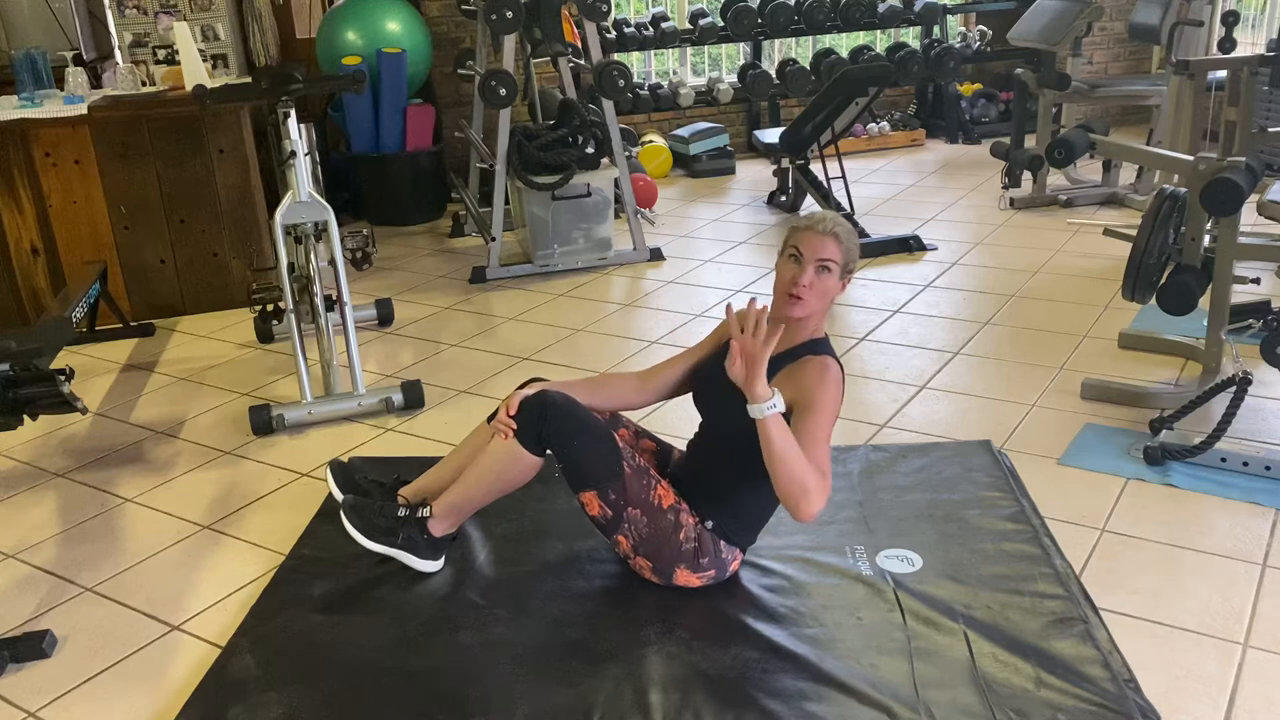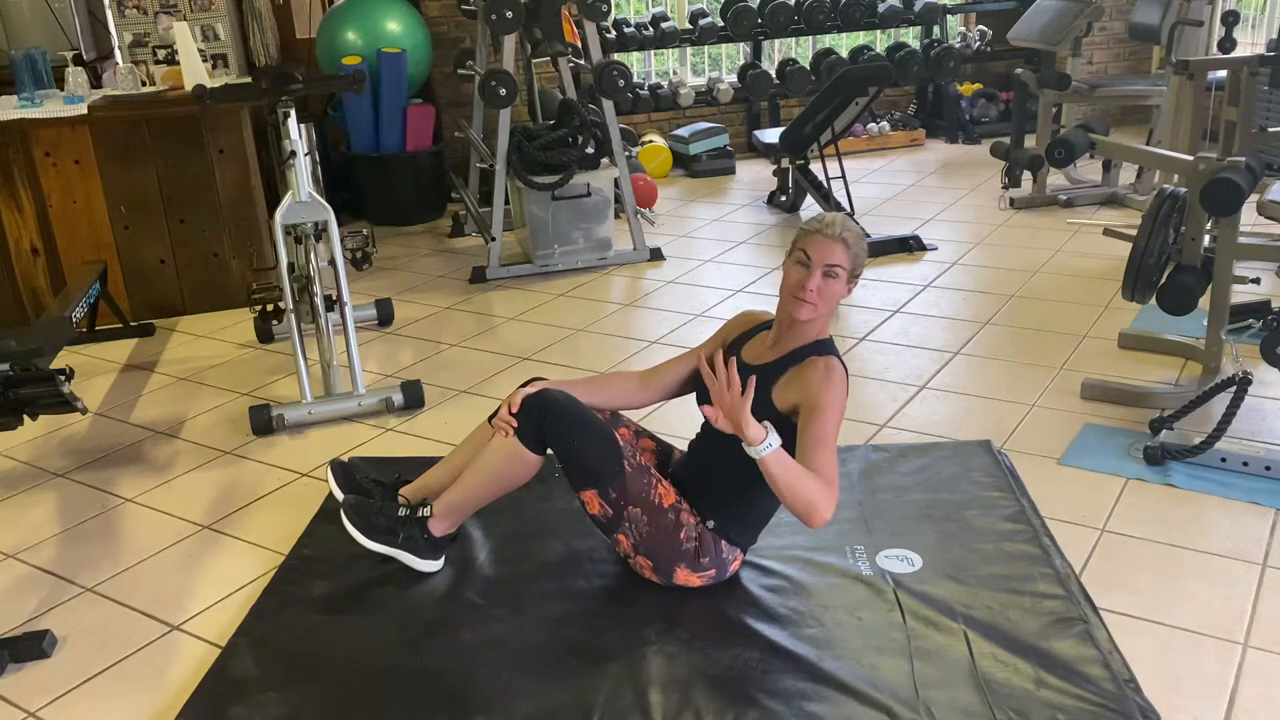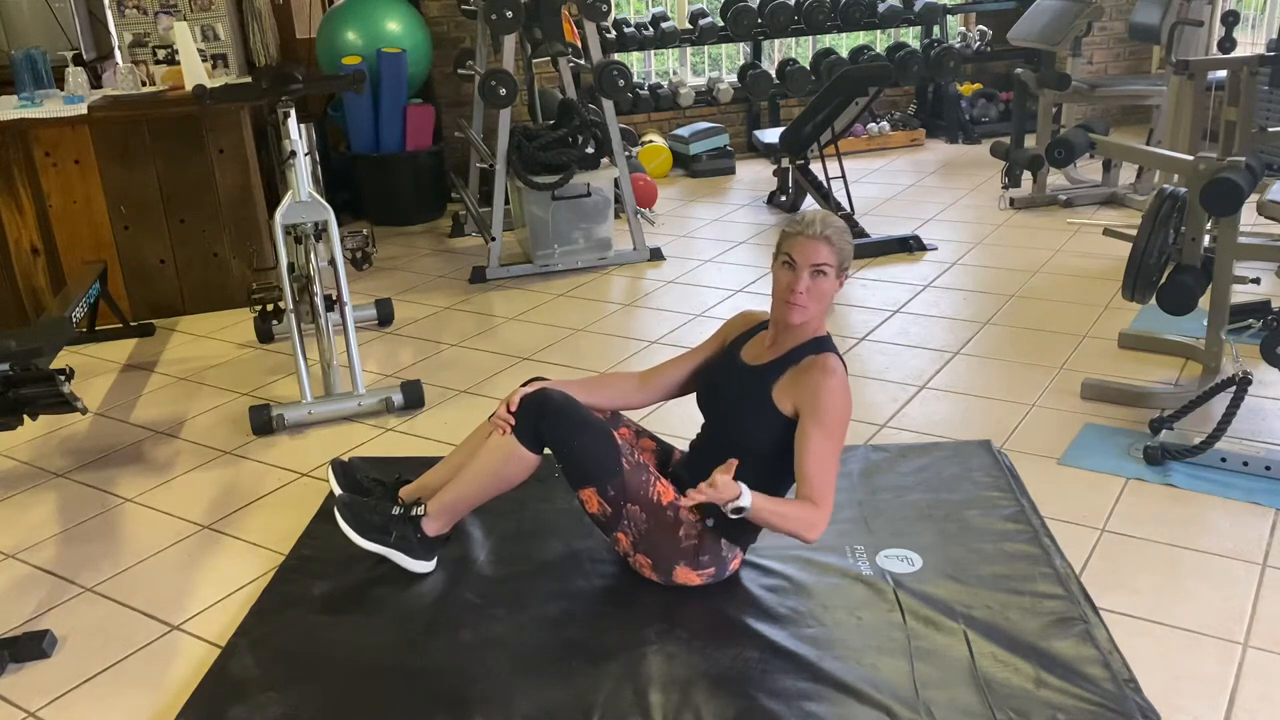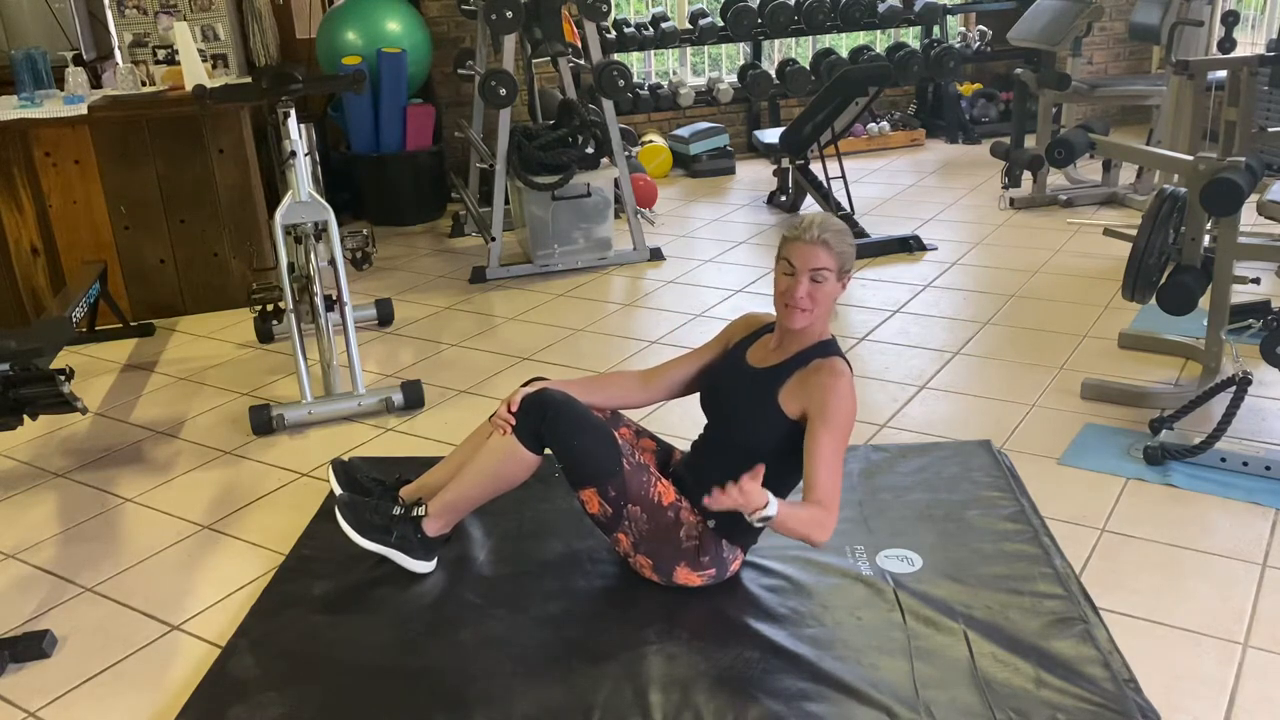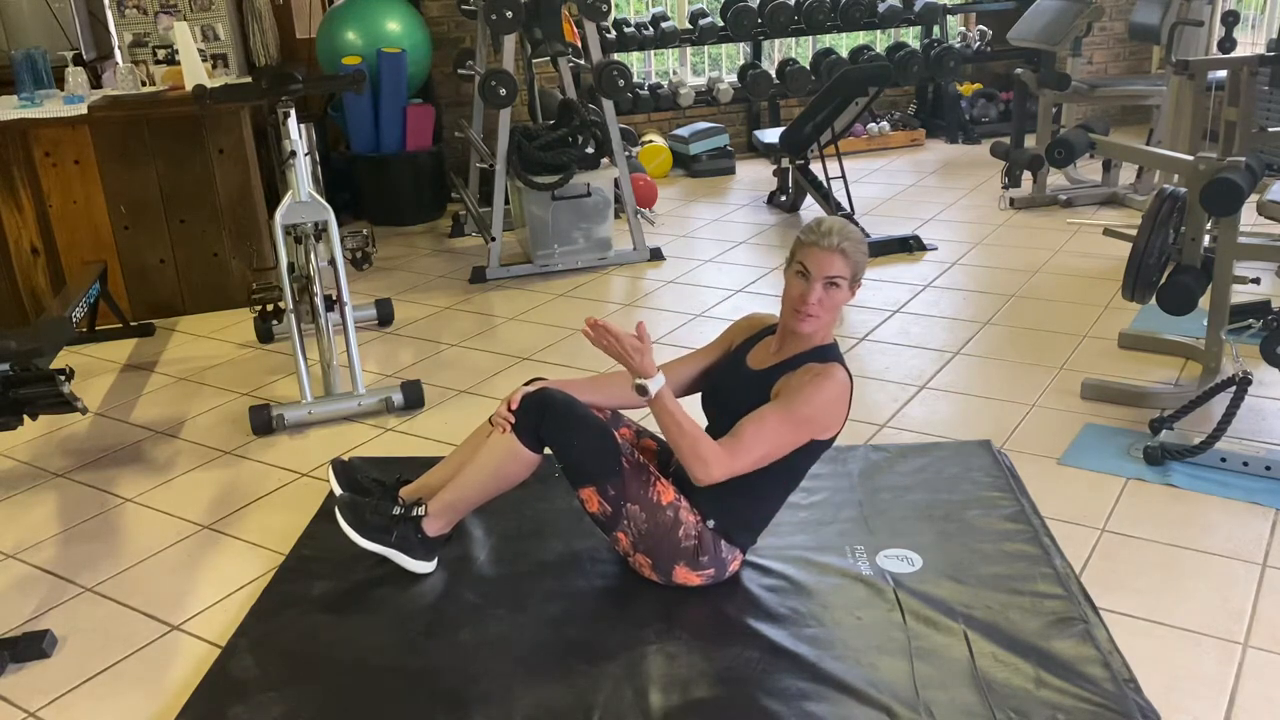
dt=1s
person 1, frame 1
left shoulder: (817, 372)
right shoulder: (748, 325)
left elbow: (807, 503)
right elbow: (646, 385)
left wrist: (759, 392)
right wrist: (545, 389)
left hip: (699, 547)
right hip: (683, 486)
left knee: (547, 416)
right knee: (538, 398)
left ankle: (427, 532)
right ankle: (406, 499)
person 1, frame 2
left shoulder: (820, 375)
right shoulder: (749, 326)
left elbow: (819, 506)
right elbow: (647, 385)
left wrist: (752, 430)
right wrist: (546, 388)
left hip: (699, 547)
right hip: (682, 485)
left knee: (545, 413)
right knee: (536, 399)
left ankle: (427, 531)
right ankle: (406, 499)
person 1, frame 3
left shoulder: (821, 377)
right shoulder: (748, 328)
left elbow: (813, 517)
right elbow: (645, 385)
left wrist: (732, 496)
right wrist: (546, 388)
left hip: (699, 545)
right hip: (686, 486)
left knee: (545, 415)
right knee: (537, 400)
left ankle: (421, 531)
right ankle: (405, 499)
person 1, frame 4
left shoulder: (827, 380)
right shoulder: (753, 330)
left elbow: (820, 520)
right elbow: (648, 384)
left wrist: (759, 505)
right wrist: (546, 387)
left hip: (697, 544)
right hip: (683, 486)
left knee: (546, 414)
right knee: (537, 399)
left ankle: (421, 531)
right ankle: (405, 499)
person 1, frame 5
left shoulder: (823, 384)
right shoulder: (756, 330)
left elbow: (711, 465)
right elbow: (650, 388)
left wrist: (646, 374)
right wrist: (548, 385)
left hip: (699, 546)
right hip: (681, 488)
left knee: (545, 412)
right knee: (540, 398)
left ankle: (421, 531)
right ankle: (405, 499)
